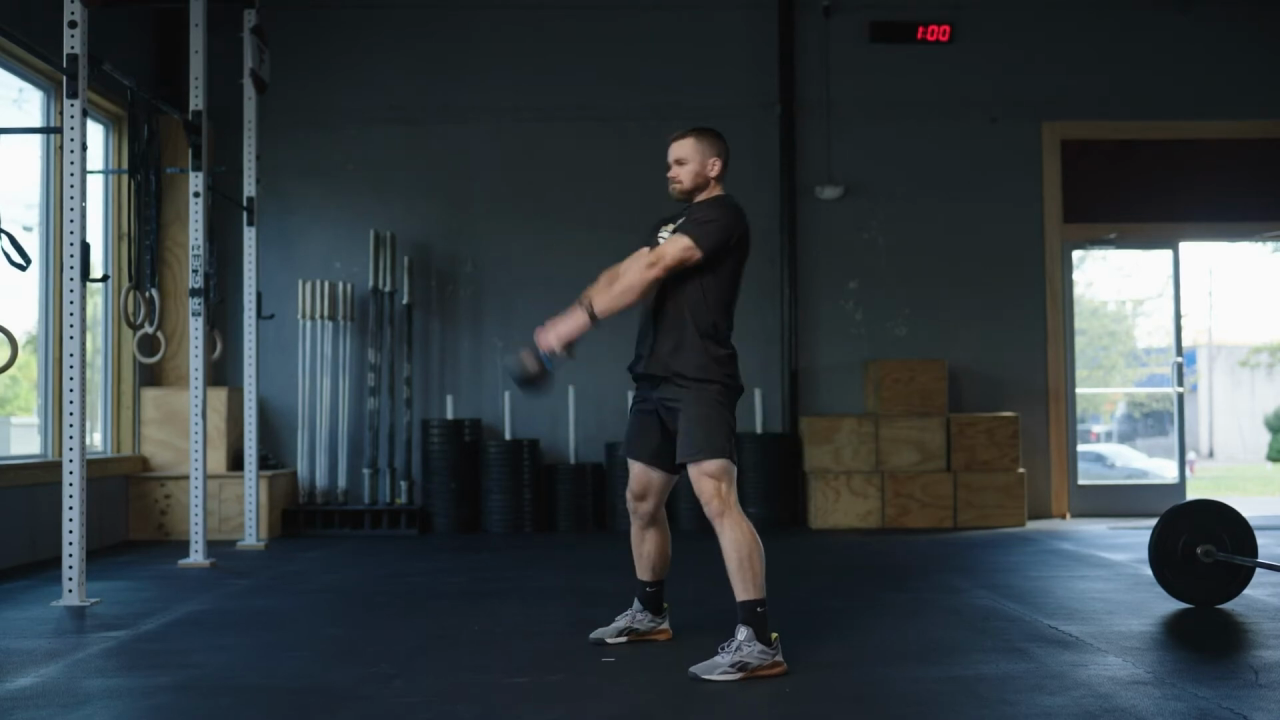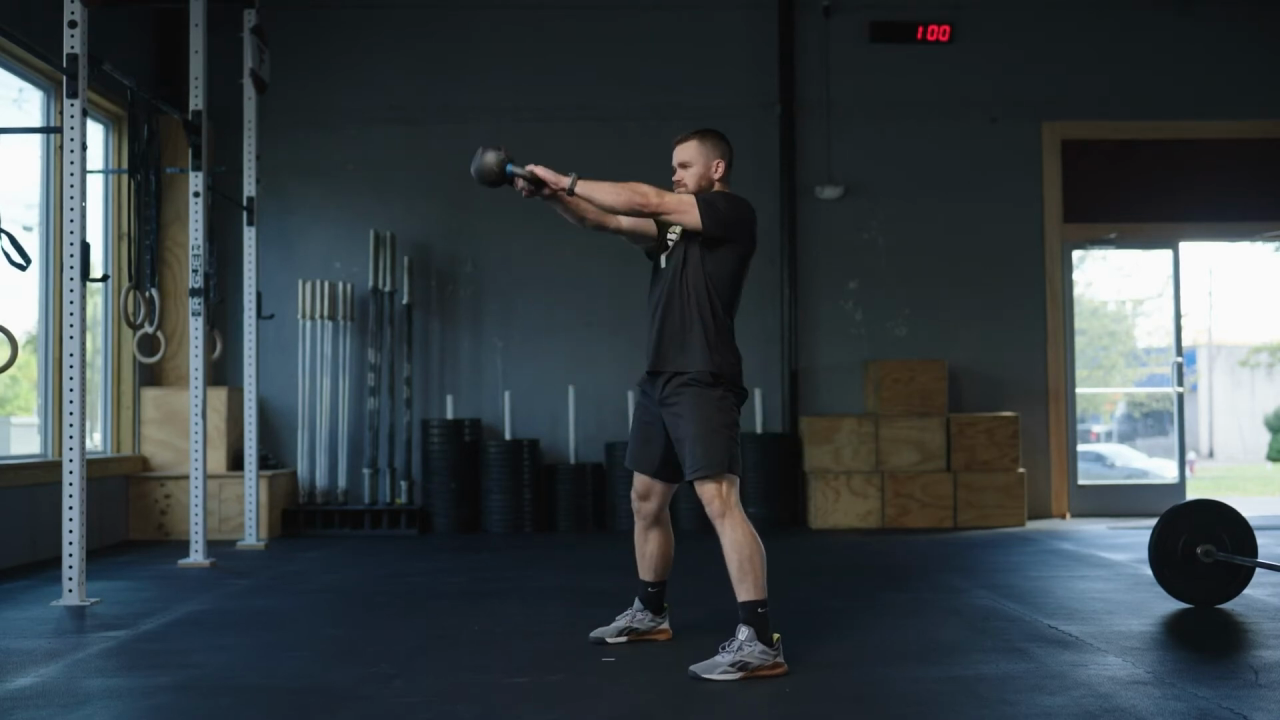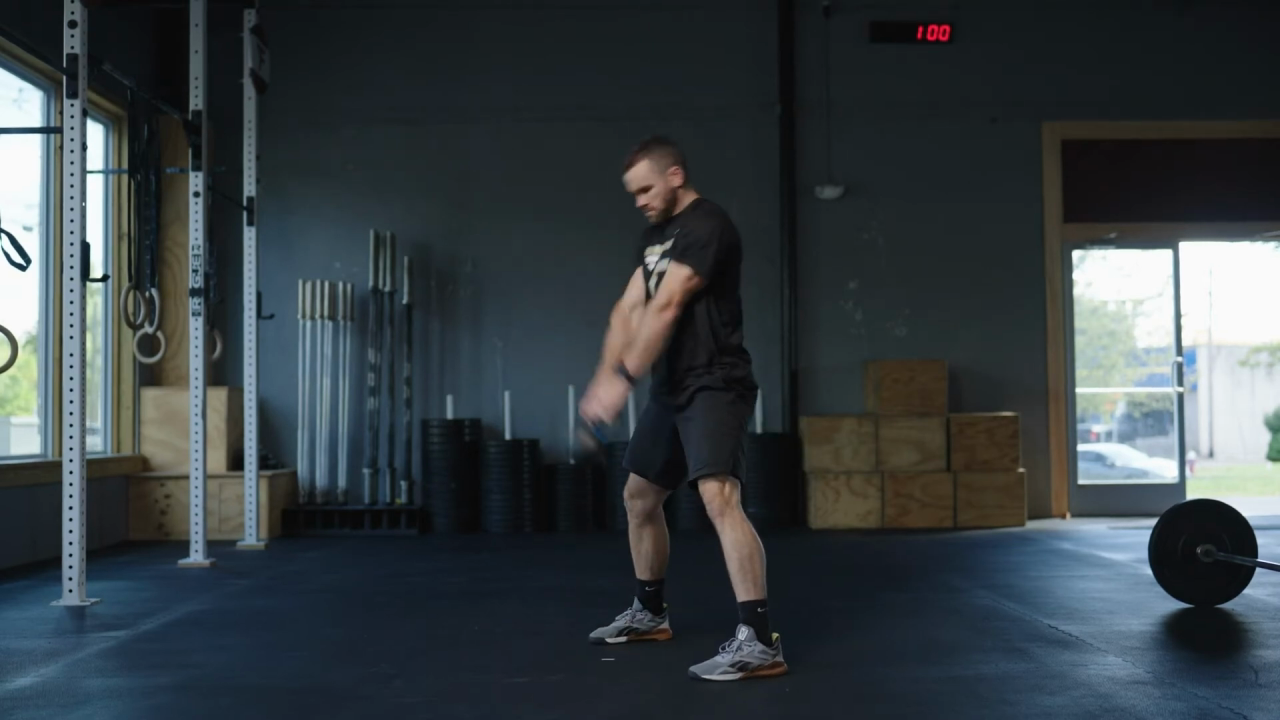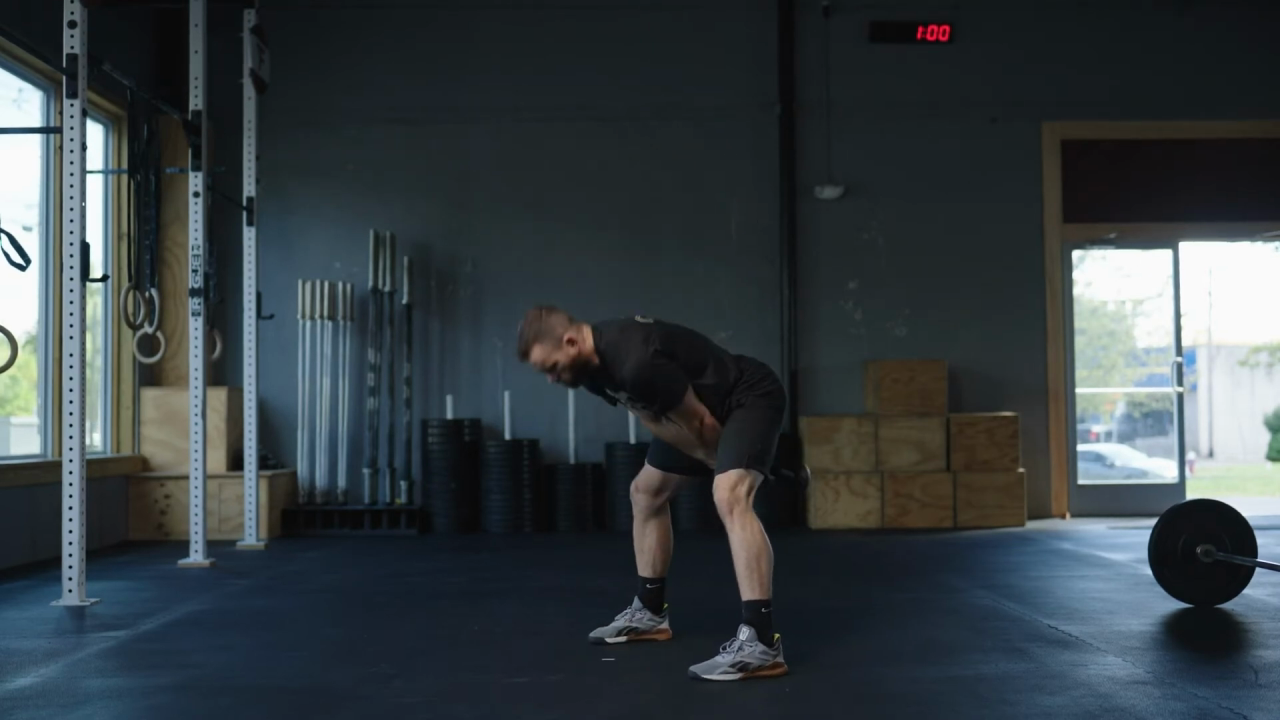
dt=0.4s
person 1, frame 1
left shoulder: (722, 215)
right shoulder: (675, 224)
left elbow: (652, 270)
right elbow: (619, 275)
left wrist: (581, 316)
right wrist: (573, 316)
left hip: (699, 381)
right hip: (652, 383)
left knee: (715, 499)
right knee: (642, 500)
left ankle: (759, 641)
right ankle: (649, 612)
person 1, frame 2
left shoulder: (733, 212)
right shoulder: (675, 224)
left elbow: (646, 199)
right elbow: (610, 220)
left wrist: (566, 179)
right wrist: (552, 194)
left hip: (703, 382)
right hip: (658, 381)
left knee: (719, 502)
right knee: (647, 502)
left ankle: (759, 641)
right ankle: (650, 612)
person 1, frame 3
left shoulder: (707, 226)
right shoulder: (654, 236)
left elbow: (666, 308)
right elbow: (629, 308)
left wrist: (624, 380)
right wrist: (604, 375)
left hip: (715, 386)
right hip: (670, 389)
left knee: (718, 499)
right knee: (639, 497)
left ankle: (760, 640)
right ankle: (649, 612)
person 1, frame 4
left shoulder: (636, 361)
right shoulder: (593, 366)
left elbow: (699, 421)
right elbow: (659, 423)
left wrist: (728, 468)
right wrist: (713, 462)
left hip: (749, 398)
right hip: (705, 413)
left knee: (729, 494)
right knee: (646, 492)
left ankle: (759, 641)
right ankle: (650, 610)
